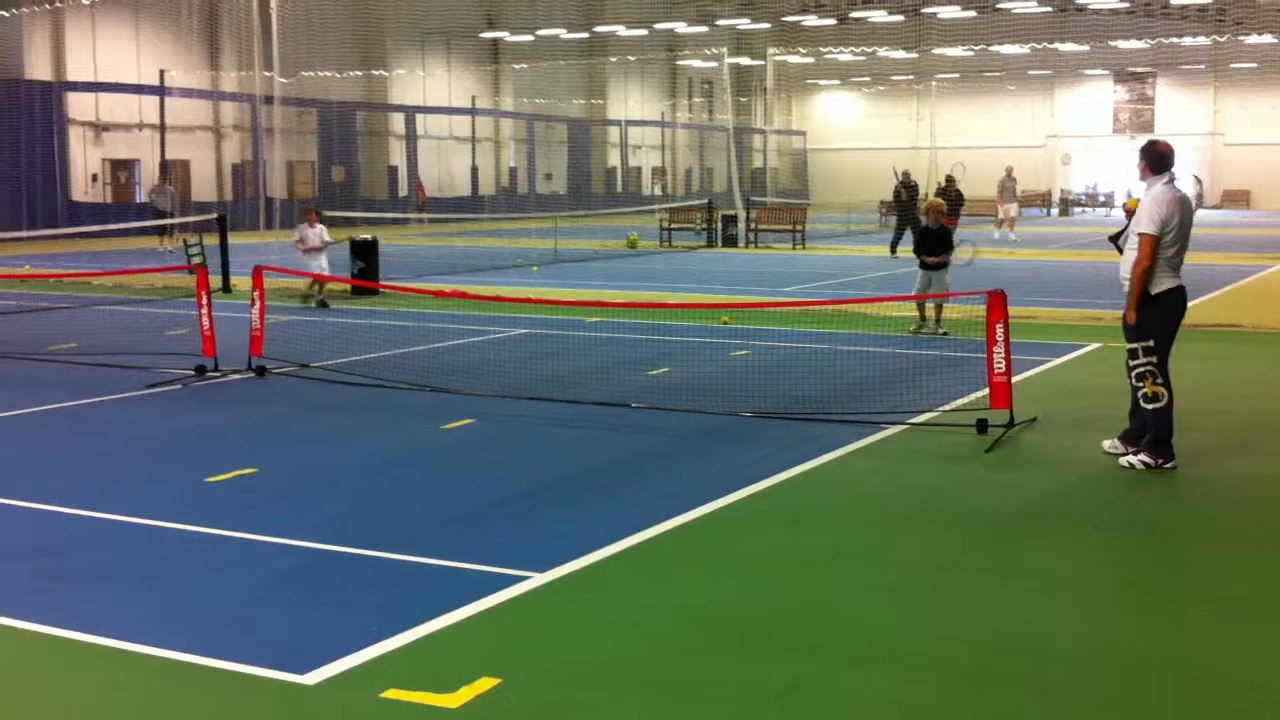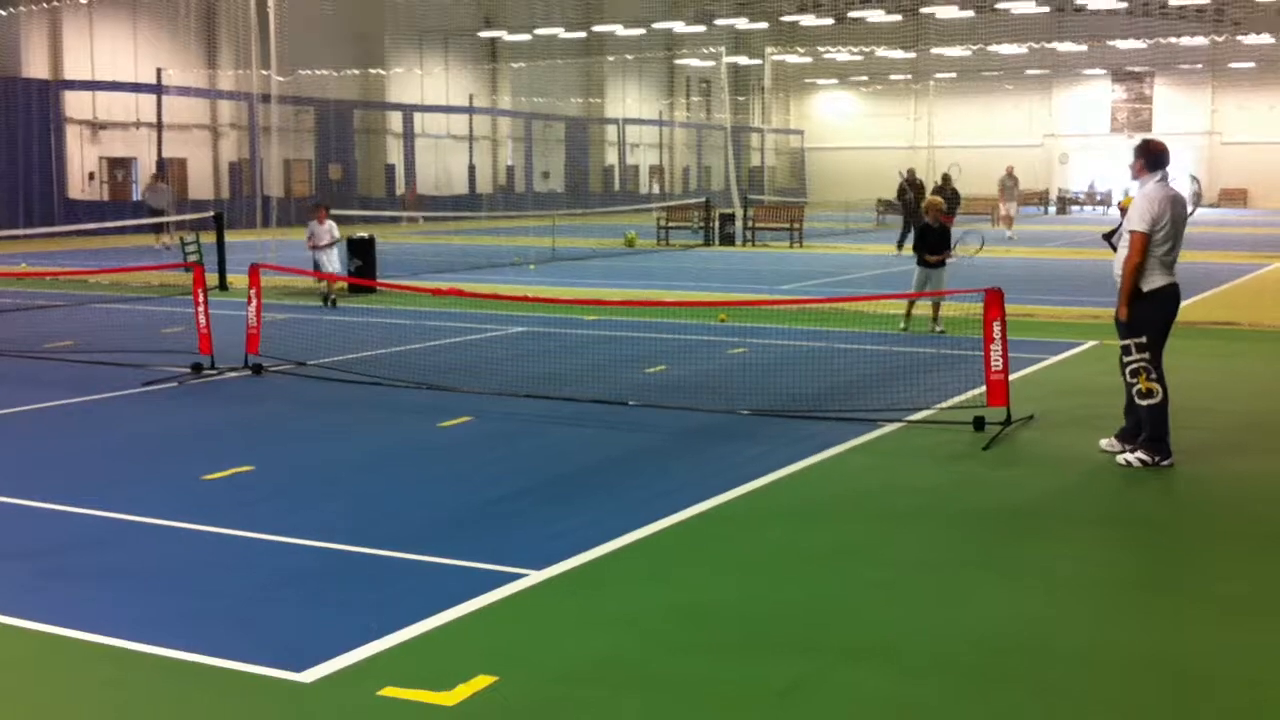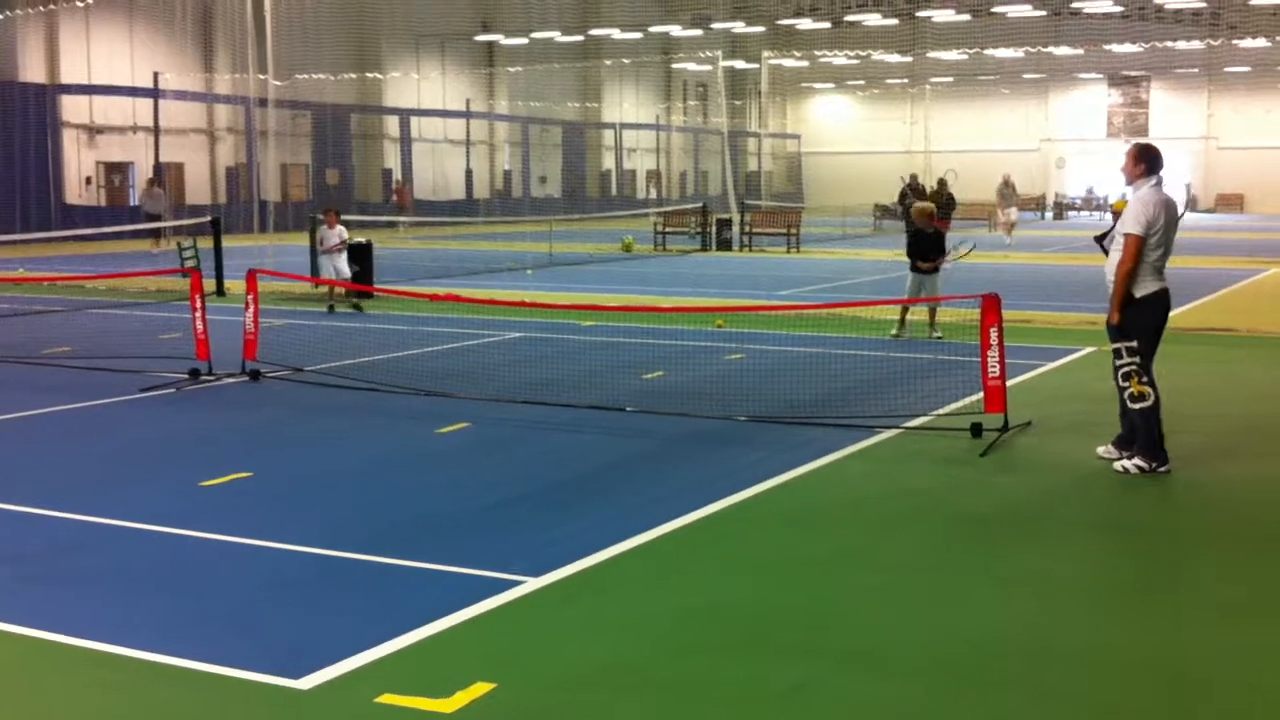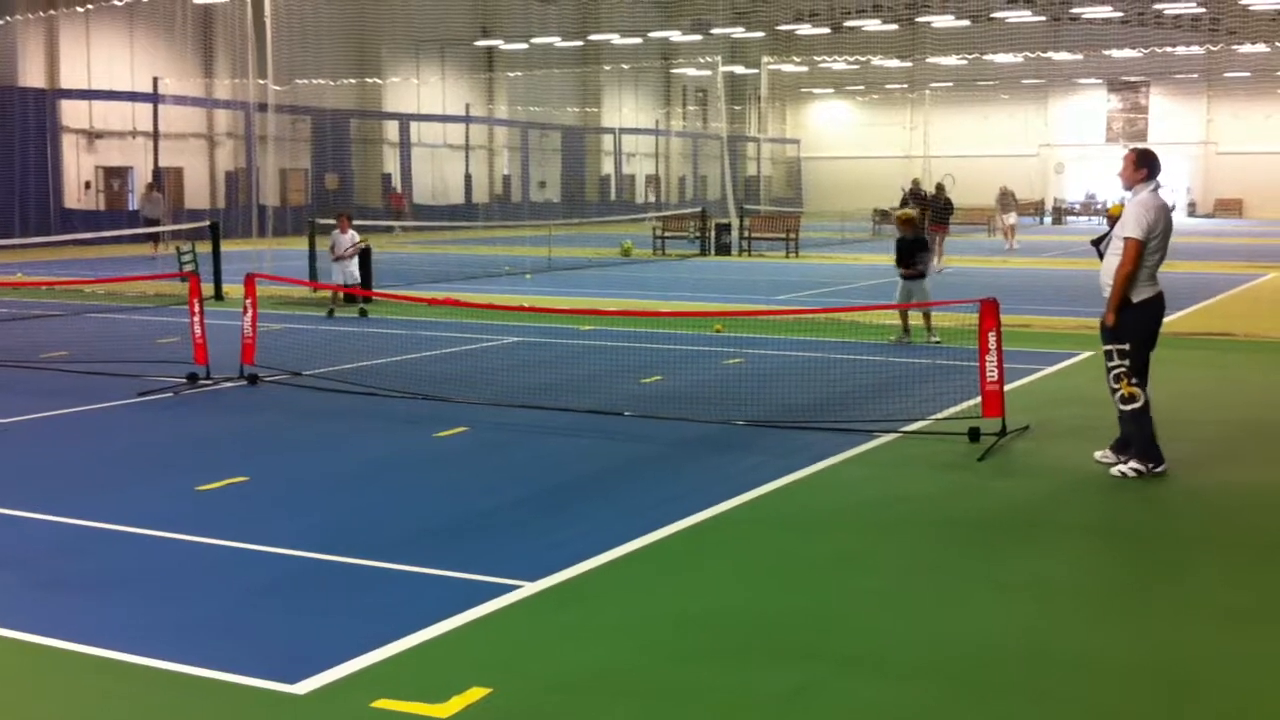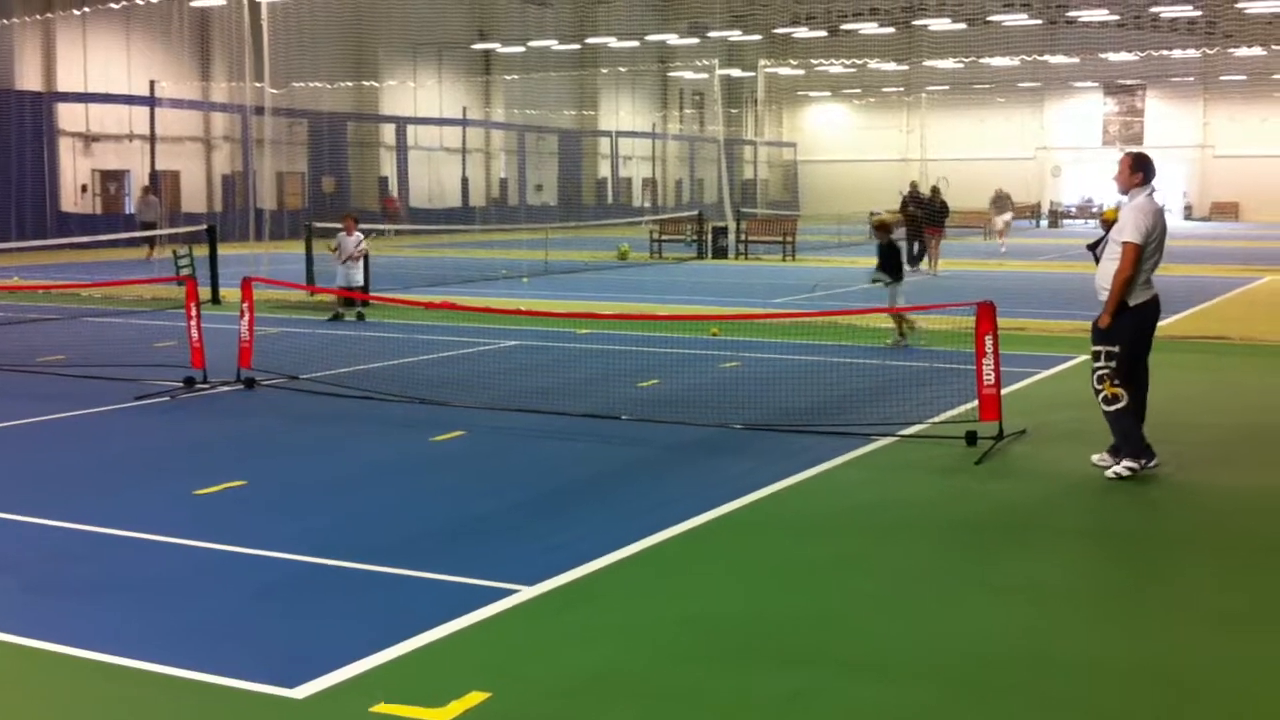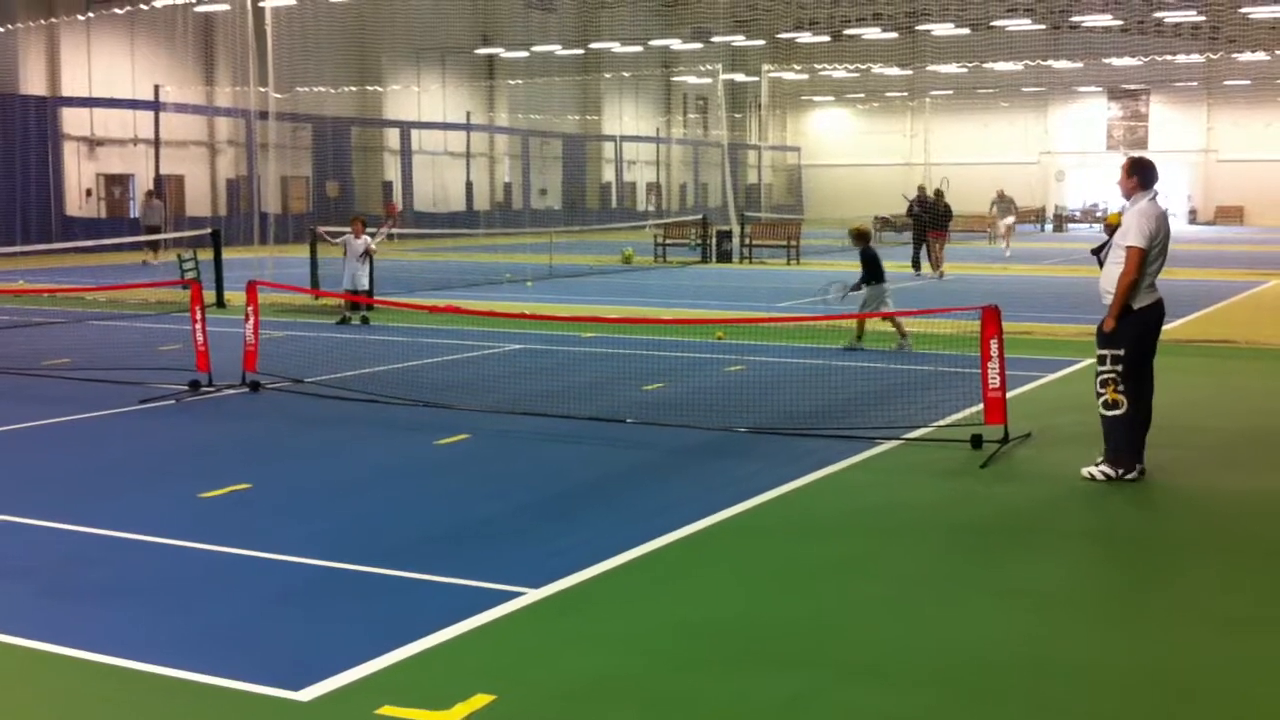
dt=0.2s
person 1, frame 1
left shoulder: (1155, 200)
right shoulder: (1181, 199)
left elbow: (1145, 261)
left wrist: (1132, 306)
right wrist: (1136, 223)
left hip: (1153, 298)
right hip: (1168, 293)
left knee: (1149, 374)
right knee: (1143, 370)
left ankle: (1159, 451)
right ankle: (1136, 436)
person 1, frame 2
left shoulder: (1146, 198)
right shoulder: (1175, 198)
left elbow: (1135, 258)
left wrist: (1123, 302)
right wrist: (1130, 224)
left hip: (1146, 295)
right hip: (1163, 290)
left knee: (1143, 371)
right knee: (1137, 367)
left ankle: (1156, 448)
right ankle: (1132, 434)
person 1, frame 3
left shoulder: (1141, 202)
right shoulder: (1166, 202)
left elbow: (1128, 262)
left wrist: (1115, 307)
right wrist: (1122, 225)
left hip: (1137, 300)
right hip: (1153, 295)
left knee: (1135, 377)
right knee: (1129, 374)
left ankle: (1152, 455)
right ankle: (1129, 441)
person 1, frame 4
left shoulder: (1140, 206)
right shoulder: (1158, 205)
left elbow: (1128, 265)
left wrist: (1111, 309)
right wrist: (1118, 228)
left hip: (1131, 304)
right hip: (1145, 301)
left knee: (1124, 380)
right knee: (1130, 378)
left ankle: (1147, 456)
right ankle: (1127, 446)
person 1, frame 5
left shoulder: (1136, 211)
right shoulder: (1150, 209)
left elbow: (1126, 269)
left wrist: (1108, 312)
right wrist: (1113, 231)
left hip: (1127, 308)
right hip: (1141, 305)
left knee: (1106, 381)
right knee: (1129, 381)
left ankle: (1137, 452)
right ankle: (1125, 449)
person 1, frame 6
left shoulder: (1140, 215)
right shoulder: (1153, 212)
left elbow: (1130, 273)
left wrist: (1112, 316)
right wrist: (1116, 235)
left hip: (1130, 312)
right hip: (1146, 308)
left knee: (1111, 387)
right knee: (1135, 386)
left ankle: (1120, 461)
right ankle: (1128, 458)
